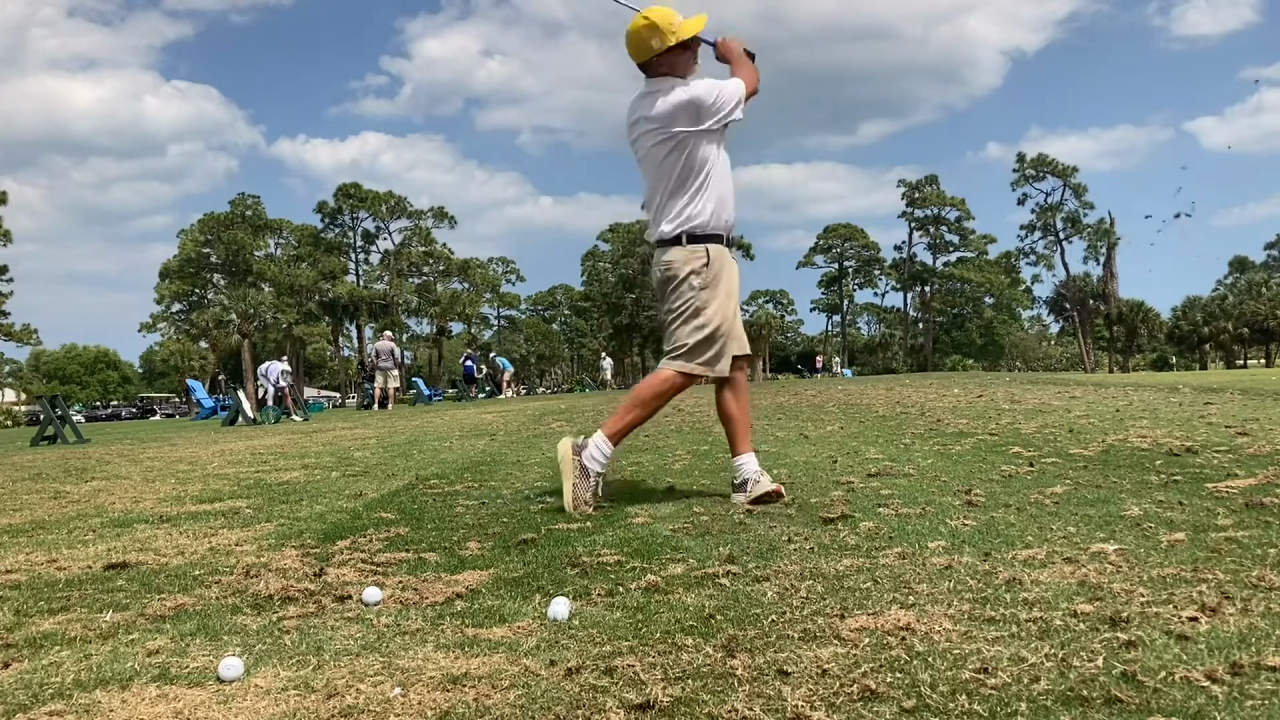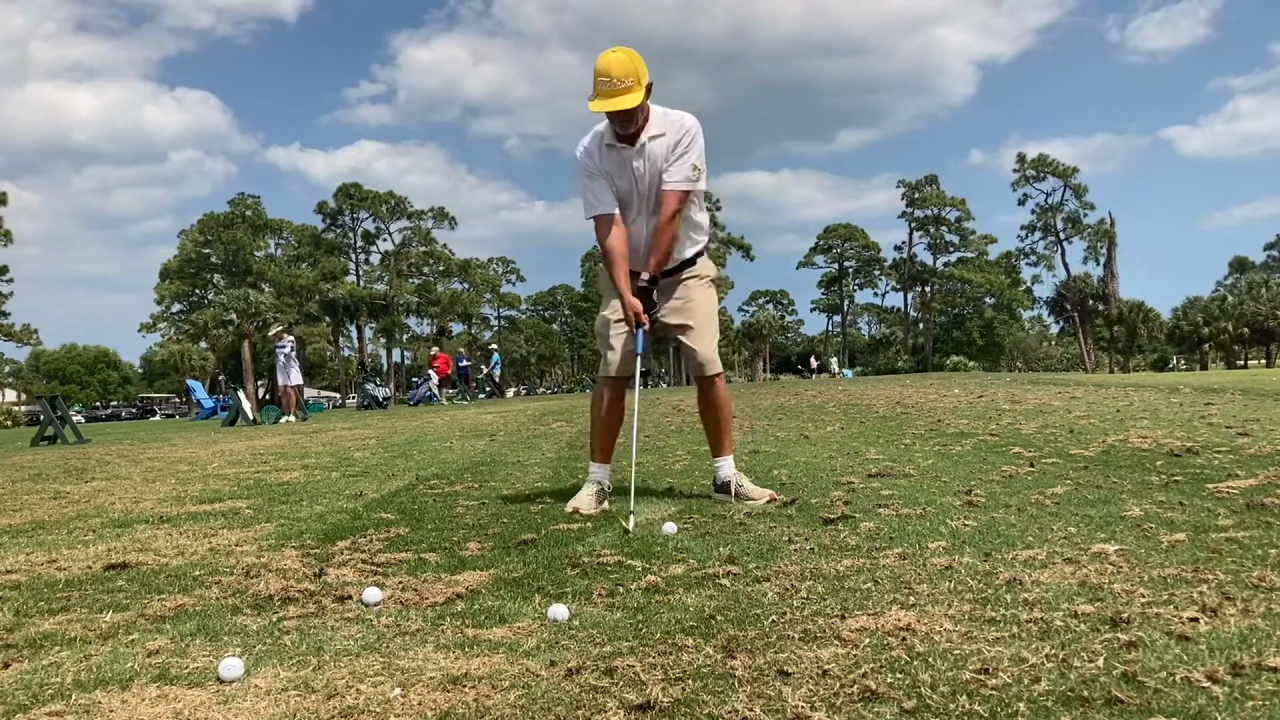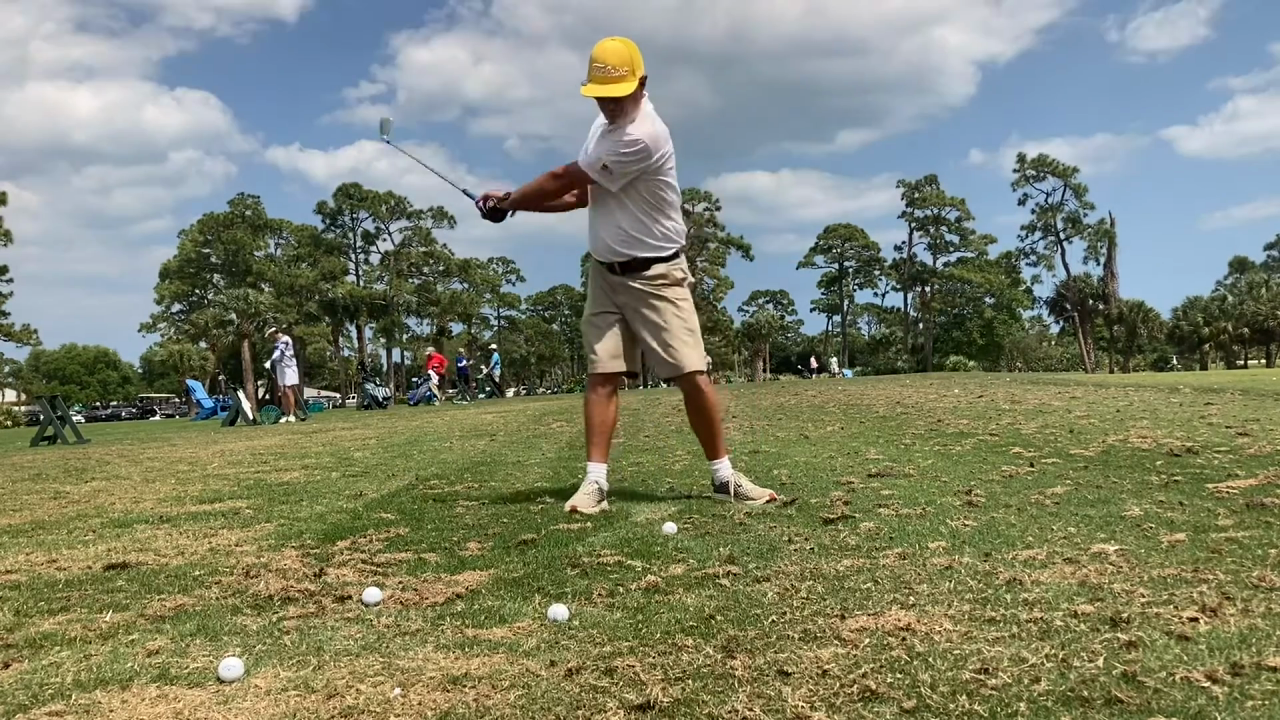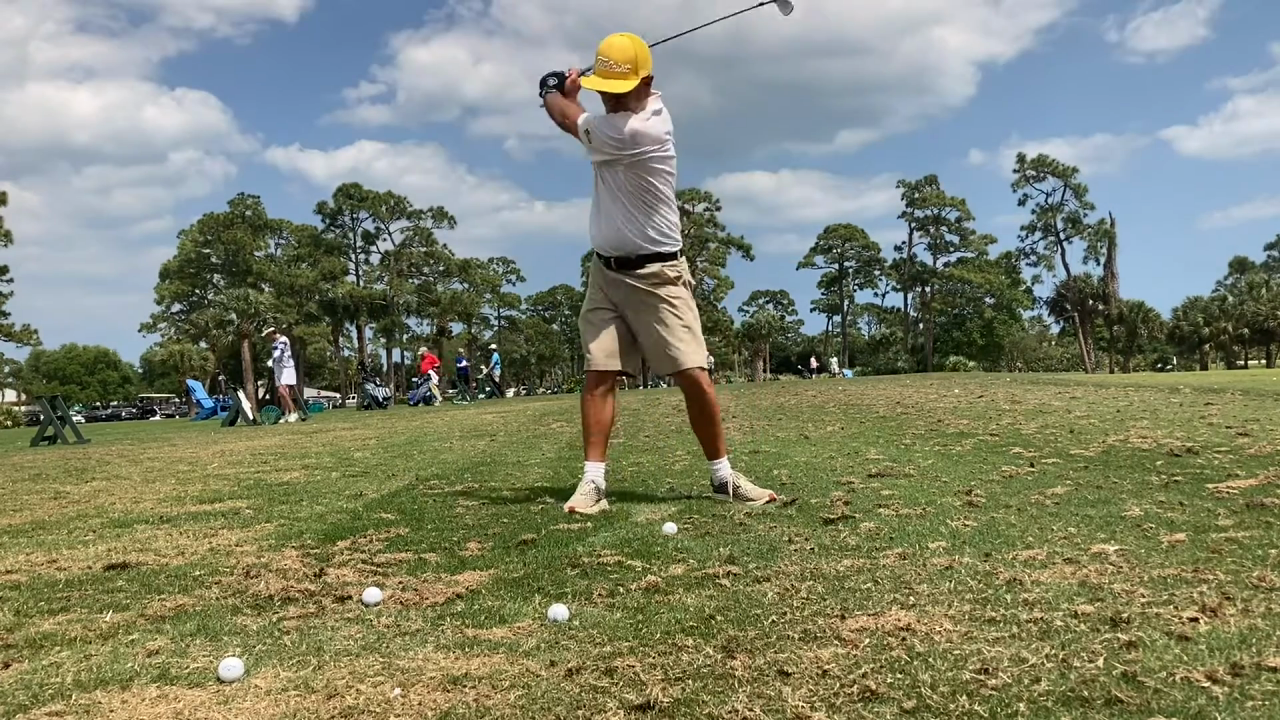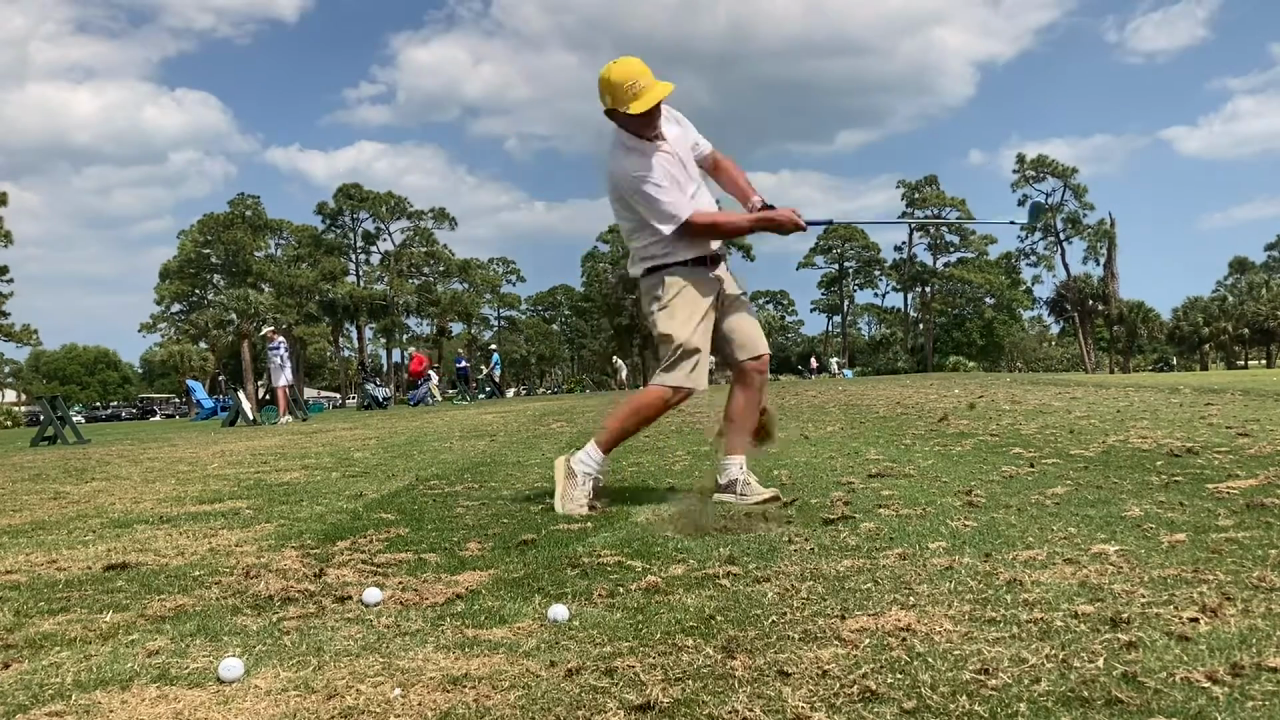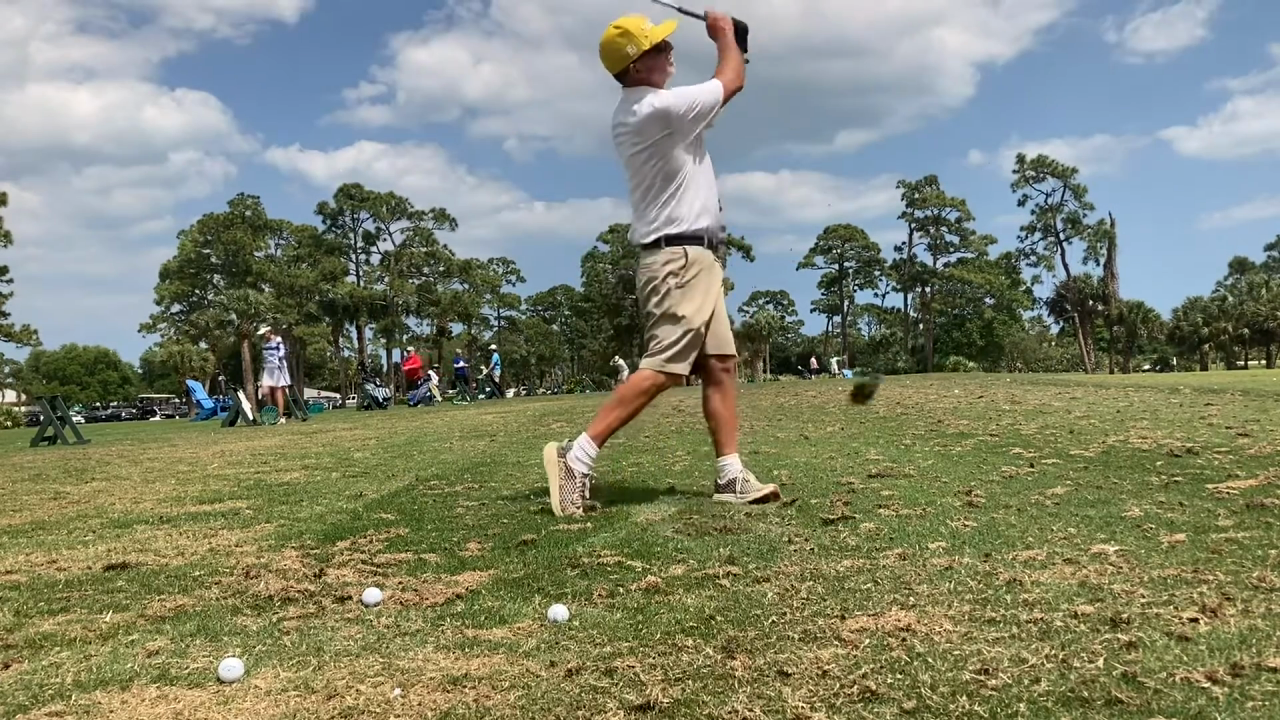
dt=0.4s
person 1, frame 1
left shoulder: (651, 105)
right shoulder: (684, 100)
right elbow: (748, 80)
right wrist: (728, 47)
left hip: (695, 252)
right hip: (696, 253)
left knee: (733, 363)
right knee: (684, 366)
left ankle: (747, 473)
right ankle: (592, 452)
person 1, frame 2
left shoulder: (683, 130)
right shoulder: (590, 150)
left elbow: (670, 212)
right elbow: (609, 226)
left wrist: (652, 278)
right wrist: (625, 291)
left hip: (686, 269)
right hip: (624, 273)
left knee: (709, 370)
right knee: (612, 372)
left ankle: (726, 475)
right ankle: (597, 481)
person 1, frame 3
left shoulder: (642, 136)
right shoulder: (611, 123)
left elbow: (569, 179)
right elbow: (580, 193)
left wrist: (511, 199)
right wrist: (514, 201)
left hip: (656, 275)
right hip: (606, 273)
left knee: (692, 374)
right knee: (602, 374)
left ankle: (724, 475)
right ankle: (595, 482)
person 1, frame 4
left shoulder: (647, 127)
right shoulder: (631, 115)
left elbow: (577, 126)
right elbow: (594, 139)
left wrist: (558, 96)
right wrist: (570, 97)
left hip: (660, 274)
right hip: (607, 270)
left knee: (692, 375)
right knee: (599, 372)
left ankle: (724, 476)
right ankle: (593, 480)
person 1, frame 5
left shoulder: (669, 118)
right shoulder: (629, 168)
left elbow: (718, 163)
right elbow: (697, 224)
left wrist: (754, 201)
right wrist: (765, 222)
left hip: (711, 270)
right hip: (671, 278)
left knee: (752, 361)
right knee: (675, 384)
left ankle: (733, 476)
right ankle: (584, 463)
person 1, frame 6
left shoulder: (636, 111)
right shoulder: (660, 107)
left elbow: (704, 100)
right elbow: (732, 81)
left wrist: (725, 46)
right wrist: (722, 35)
left hip: (690, 257)
right hip: (680, 257)
left knee: (720, 365)
right knee: (662, 370)
left ankle: (731, 476)
right ankle: (576, 455)
